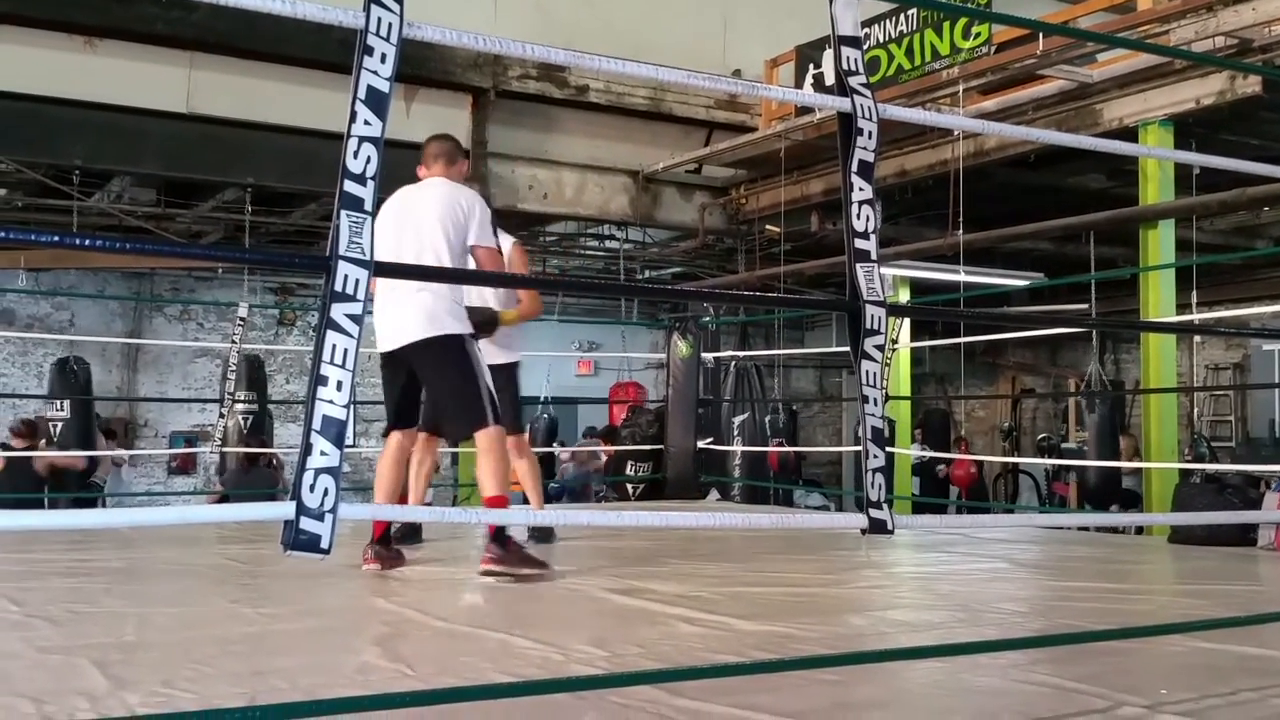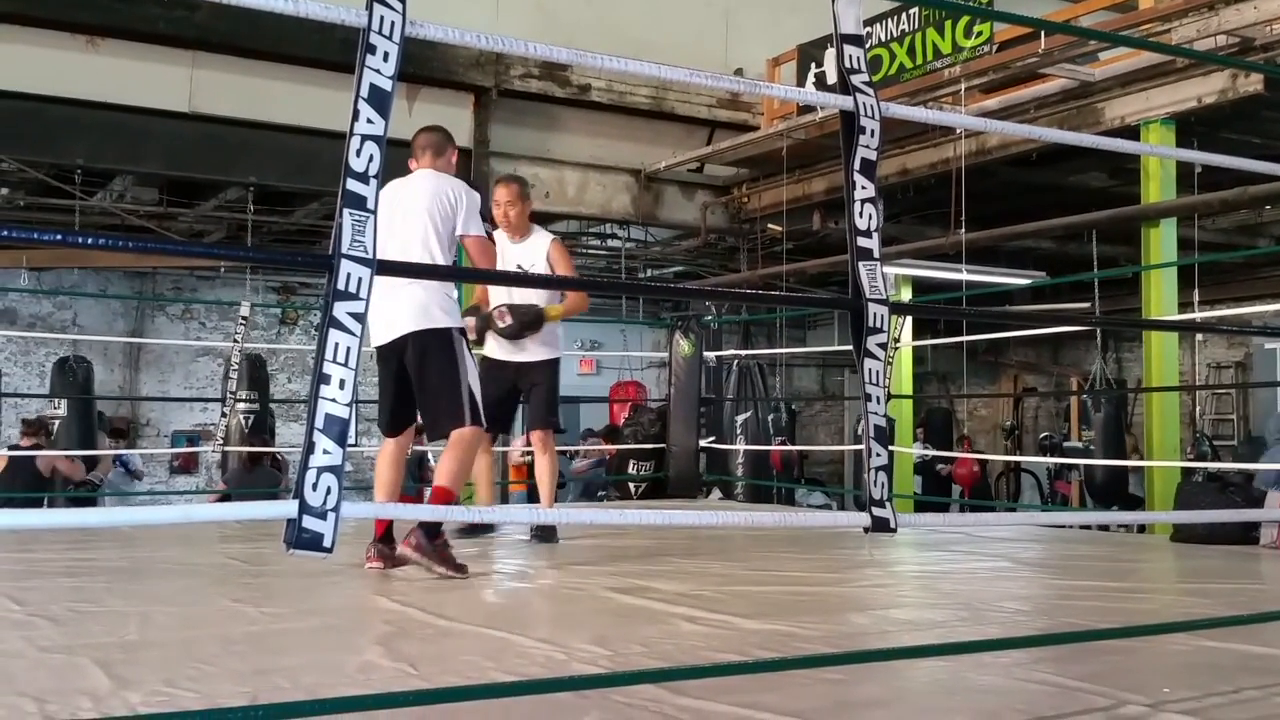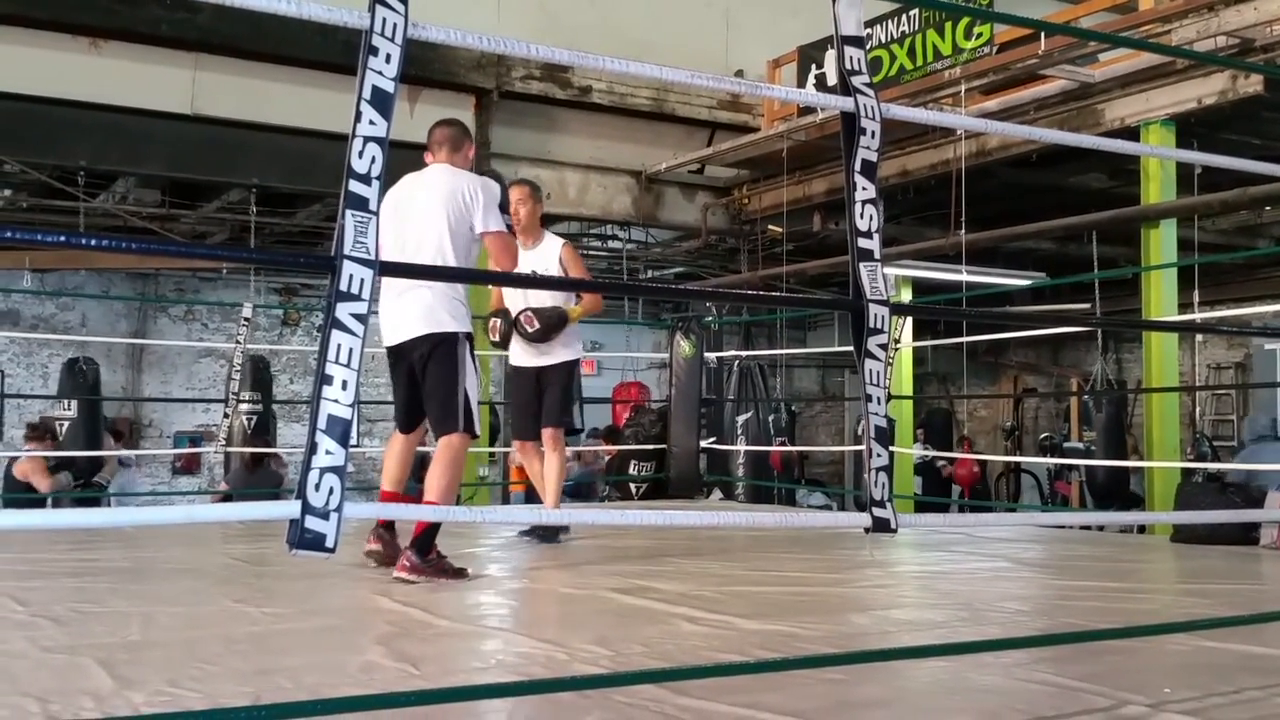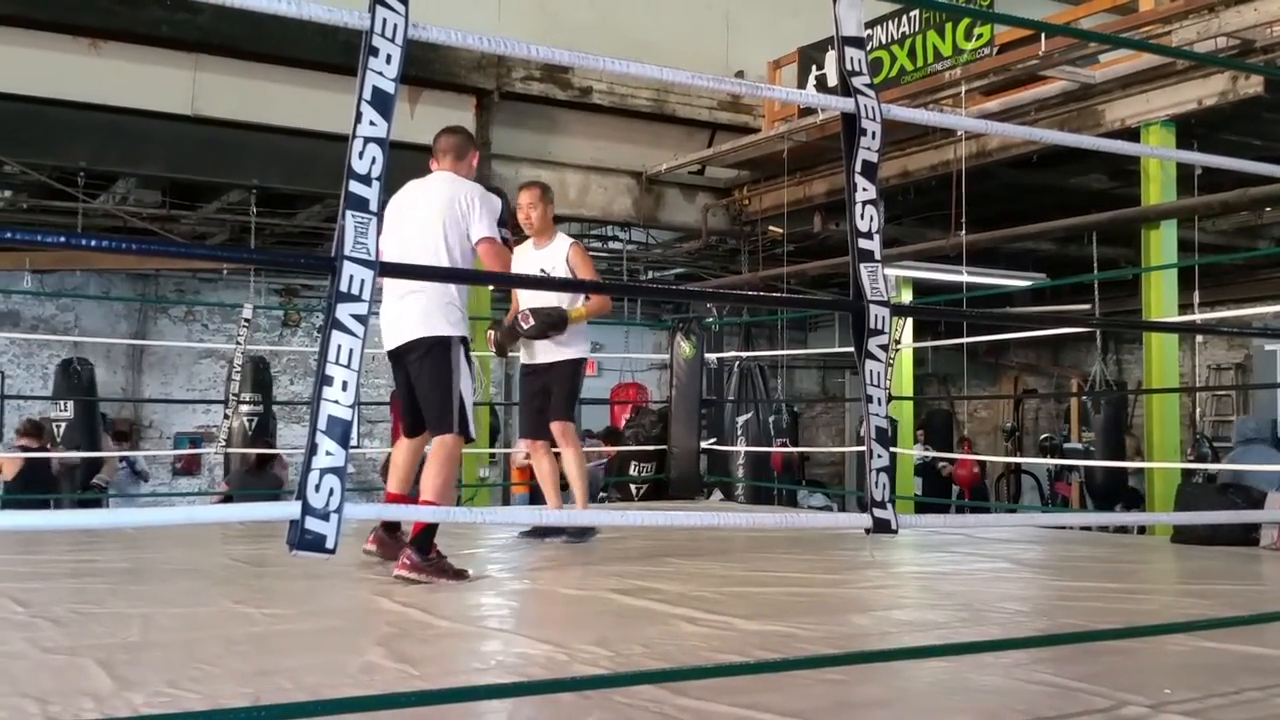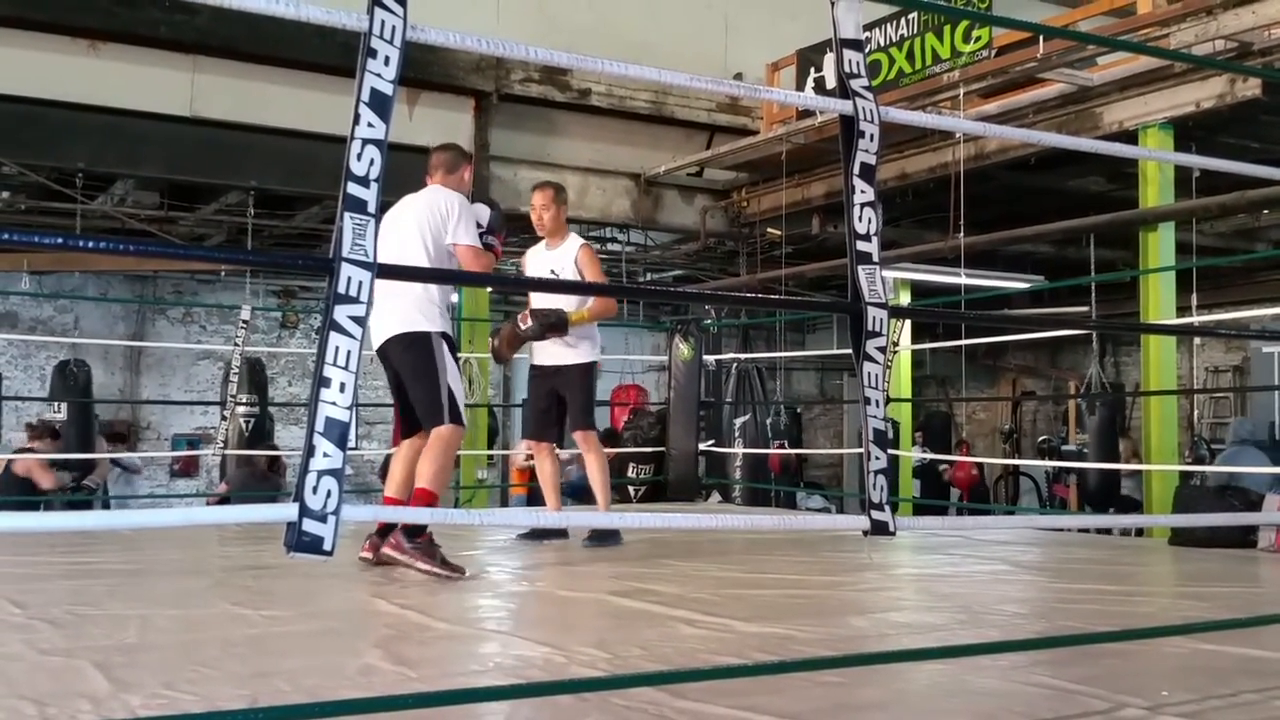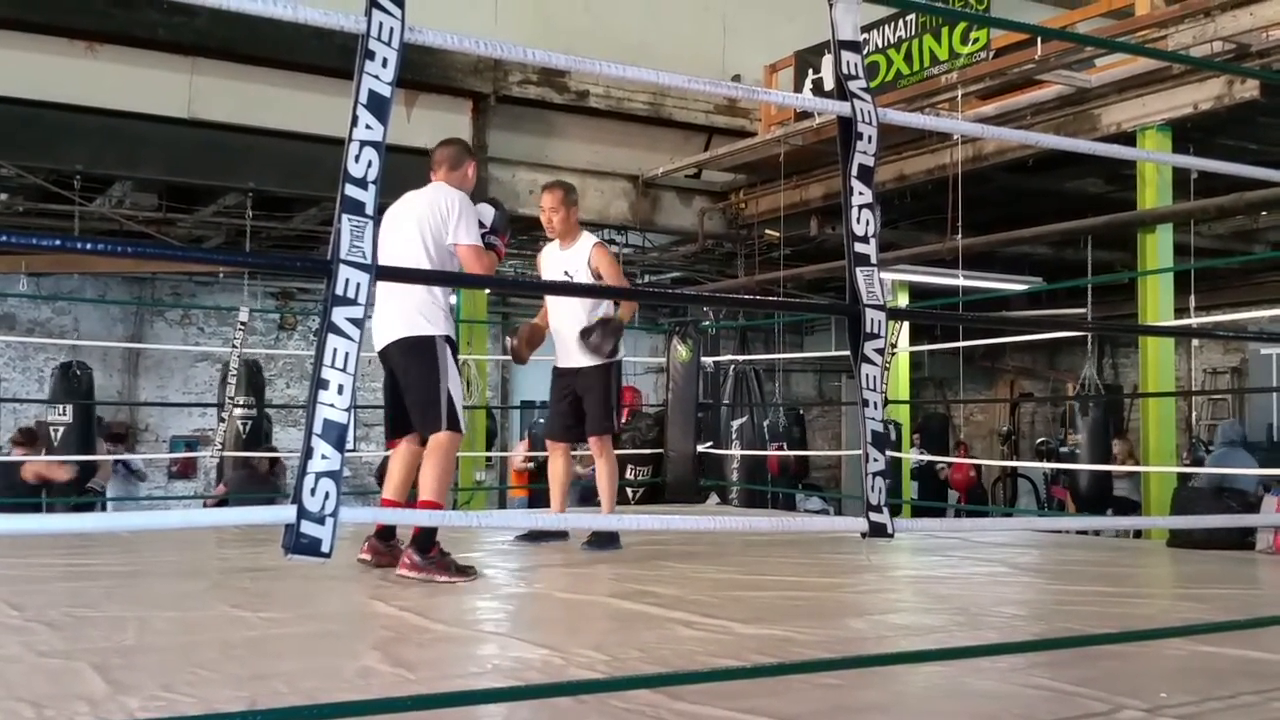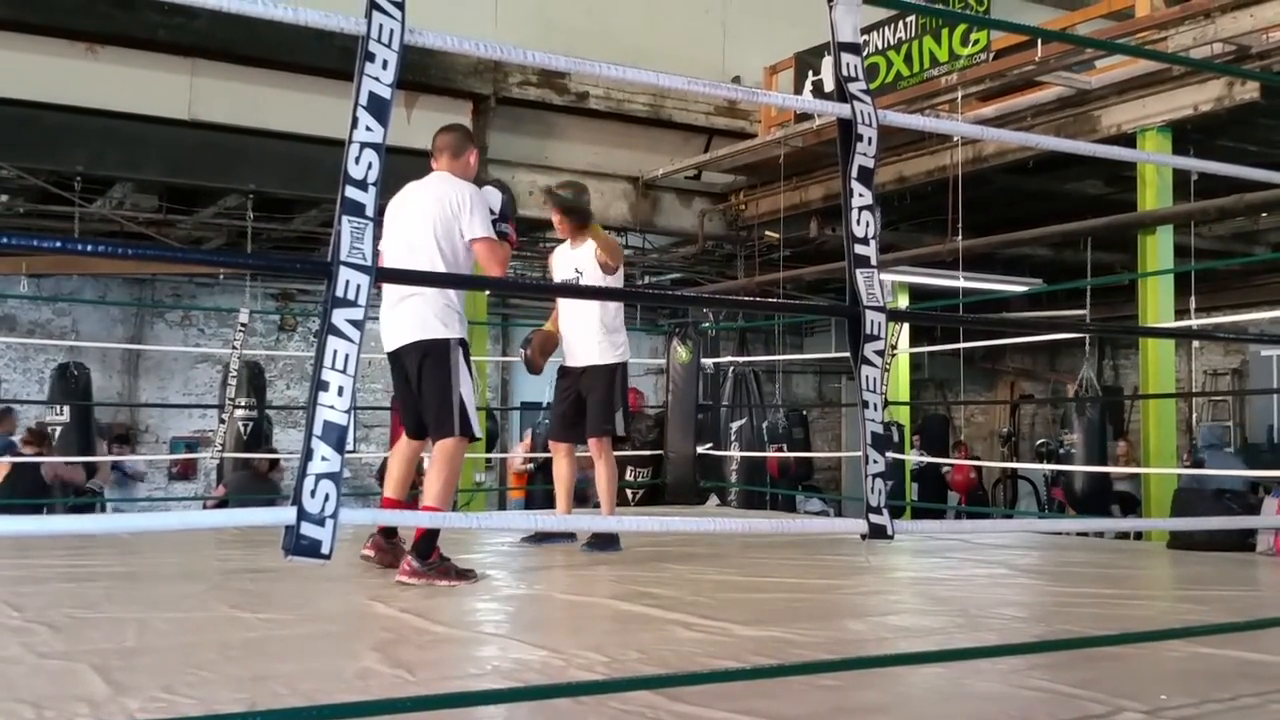
dt=0.3s
person 1, frame 1
left shoulder: (393, 202)
right shoulder: (467, 200)
left elbow: (371, 276)
right elbow: (494, 272)
left hip: (391, 329)
right hip: (439, 325)
left knee: (400, 433)
right knee: (489, 430)
left ankle: (380, 542)
right ankle: (497, 542)
person 1, frame 2
left shoulder: (386, 193)
right shoulder: (455, 189)
right elbow: (485, 263)
right wrist: (475, 231)
left hip: (384, 322)
right hip: (431, 319)
left knee: (396, 433)
right knee: (467, 428)
left ankle: (381, 541)
right ankle: (426, 531)
person 1, frame 3
left shoulder: (398, 189)
right shoulder: (474, 185)
left elbow: (378, 258)
right elbow: (505, 260)
right wrist: (499, 223)
left hip: (396, 322)
right hip: (441, 320)
left knee: (408, 425)
right knee: (455, 434)
left ankle: (383, 530)
right ankle: (419, 552)
person 1, frame 4
left shoulder: (402, 195)
right shoulder: (471, 193)
left elbow: (382, 265)
right elbow: (497, 265)
right wrist: (500, 237)
left hip: (396, 324)
right hip: (438, 325)
left knee: (414, 429)
right knee: (449, 435)
left ankle: (386, 530)
right ankle: (418, 550)
person 1, frame 5
left shoulder: (400, 208)
right shoulder: (453, 202)
right elbow: (477, 268)
right wrist: (492, 245)
left hip: (386, 327)
right hip: (418, 325)
left knee: (415, 433)
right knee: (447, 425)
left ankle: (383, 535)
right ankle: (411, 533)
person 1, frame 6
left shoulder: (401, 204)
right shoulder: (454, 200)
right elbow: (478, 269)
right wrist: (495, 244)
left hip: (389, 328)
right hip: (422, 328)
left knee: (411, 436)
right knee: (445, 433)
left ankle: (381, 539)
right ankle: (422, 549)
person 1, frame 7
left shoulder: (402, 196)
right shoulder: (466, 193)
left elbow: (381, 267)
right elbow: (494, 266)
right wrist: (505, 233)
left hip: (396, 327)
right hip: (436, 327)
left knee: (415, 432)
right knee: (453, 437)
left ankle: (383, 535)
right ankle: (423, 555)
person 2, frame 1
left shoulder: (508, 248)
left elbow: (533, 304)
left hip: (498, 360)
left knee: (514, 441)
right knee: (425, 437)
right ankle: (412, 520)
person 2, frame 2
left shoulder: (549, 246)
right shoulder: (489, 245)
left elbow: (580, 300)
left wrist: (541, 315)
right wrist: (478, 315)
left hip: (541, 357)
right hip: (497, 356)
left knee: (541, 437)
left ankle: (545, 518)
person 2, frame 3
left shoulder: (560, 249)
left elbow: (594, 300)
right elbow: (497, 304)
left wrist: (563, 316)
left hip: (560, 358)
right hip: (521, 361)
left knee: (551, 434)
right knee: (523, 443)
right ankle: (551, 515)
person 2, frame 4
left shoulder: (570, 249)
right shoulder: (517, 256)
left elbow: (602, 301)
left wrist: (564, 317)
right wrist: (506, 330)
left hip: (567, 356)
right hip: (531, 361)
left knee: (561, 427)
right knee: (535, 441)
left ankle: (583, 515)
person 2, frame 5
left shoulder: (581, 251)
right shoulder: (531, 257)
left elbow: (608, 304)
left wrist: (567, 320)
left hip: (577, 360)
right hip: (542, 362)
left knee: (584, 435)
right knee: (539, 442)
left ankle: (606, 523)
person 2, frame 6
left shoulder: (594, 251)
right shoulder: (546, 256)
left elbow: (628, 296)
left wrist: (617, 322)
right wrist: (532, 333)
left hip: (599, 362)
right hip: (565, 364)
left knee: (599, 440)
right knee: (556, 443)
left ankle: (607, 527)
person 2, frame 7
left shoulder: (603, 249)
right shoulder: (557, 256)
left elbow: (613, 252)
left wrist: (586, 225)
left hip: (606, 361)
right hip: (571, 364)
left knee: (599, 442)
right knee: (559, 442)
left ankle: (608, 528)
